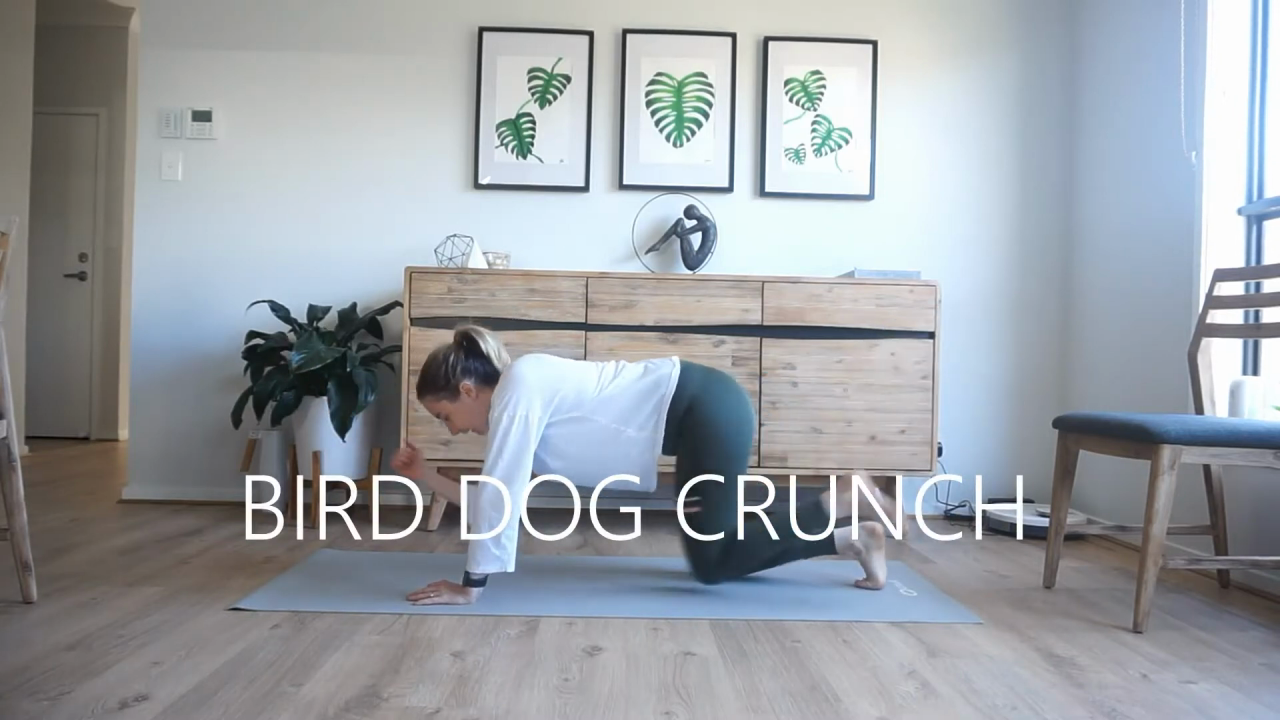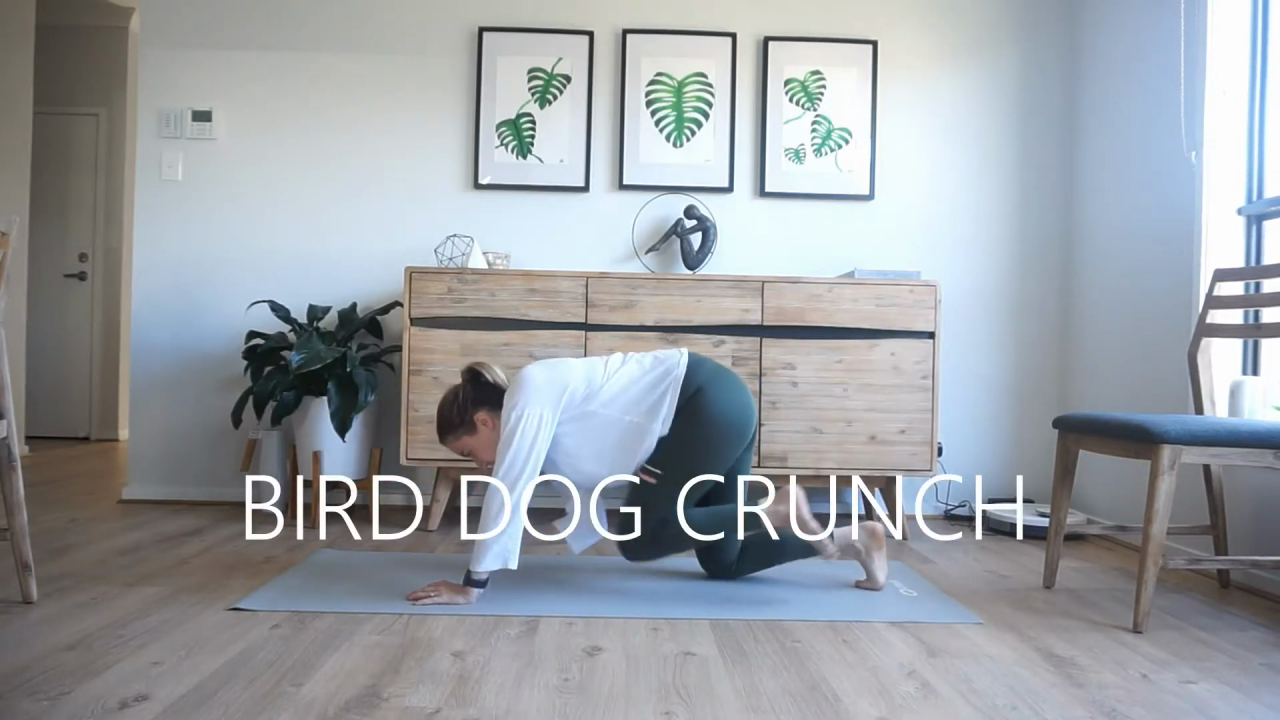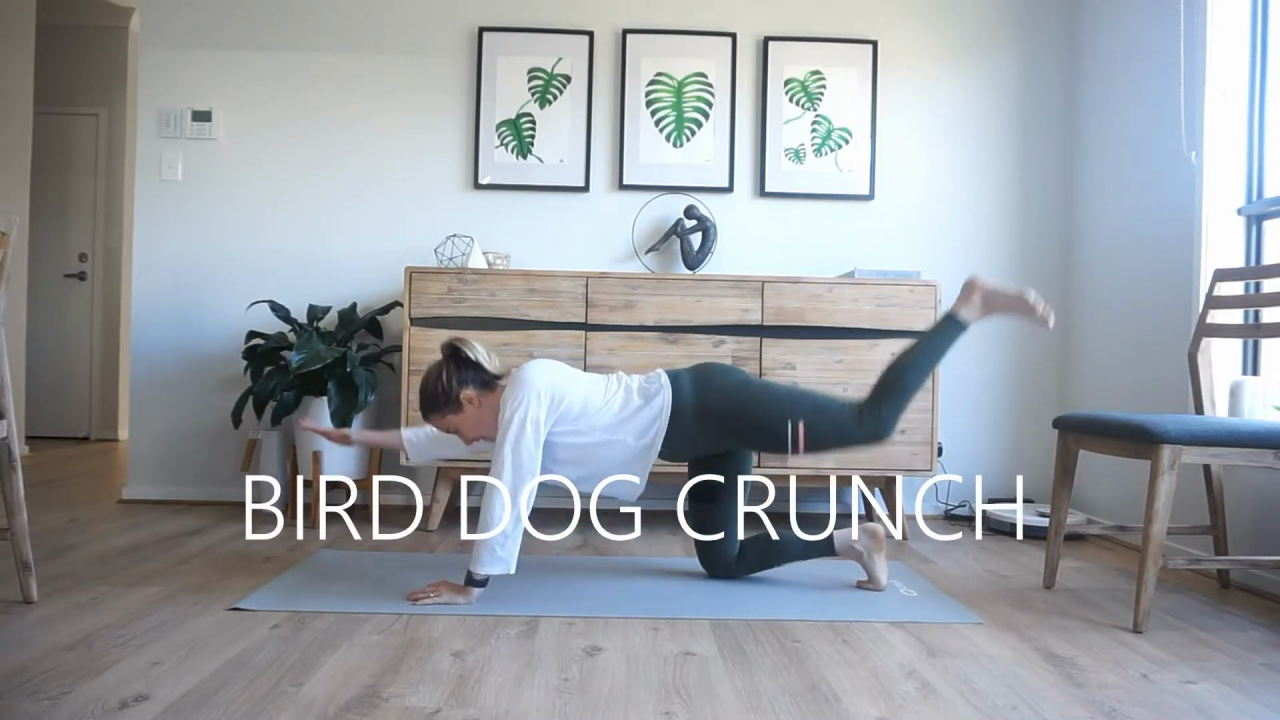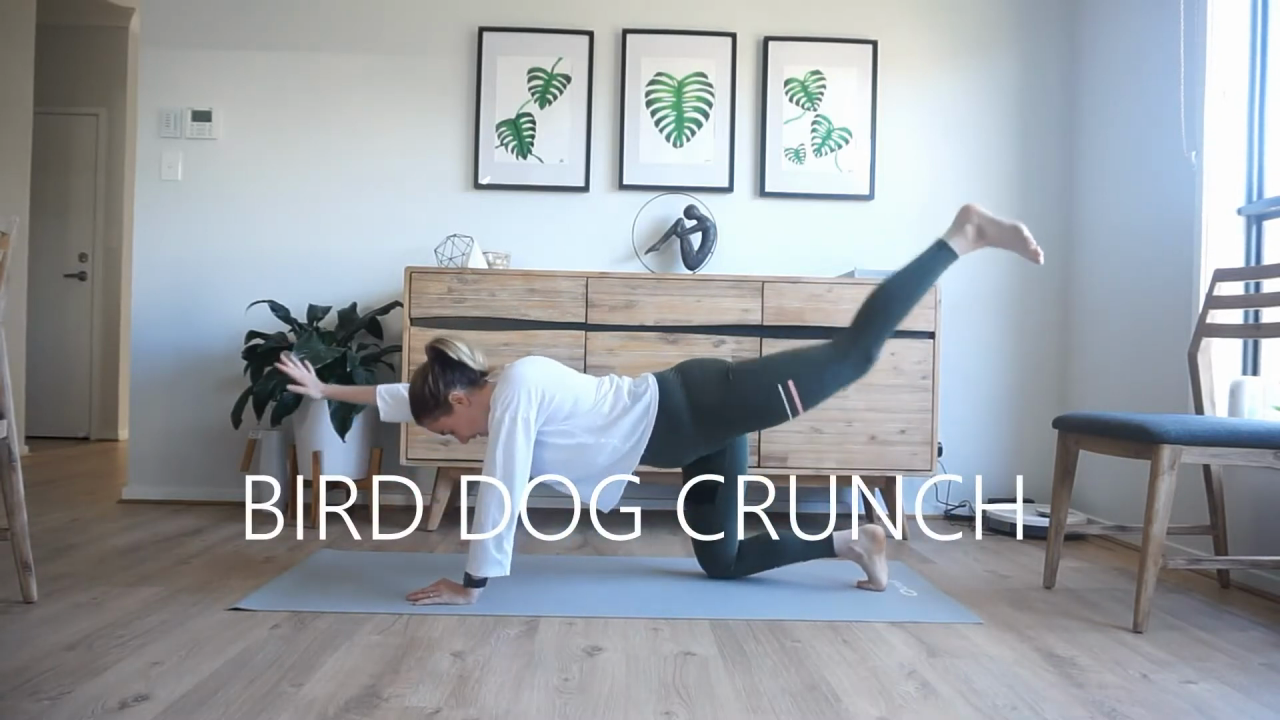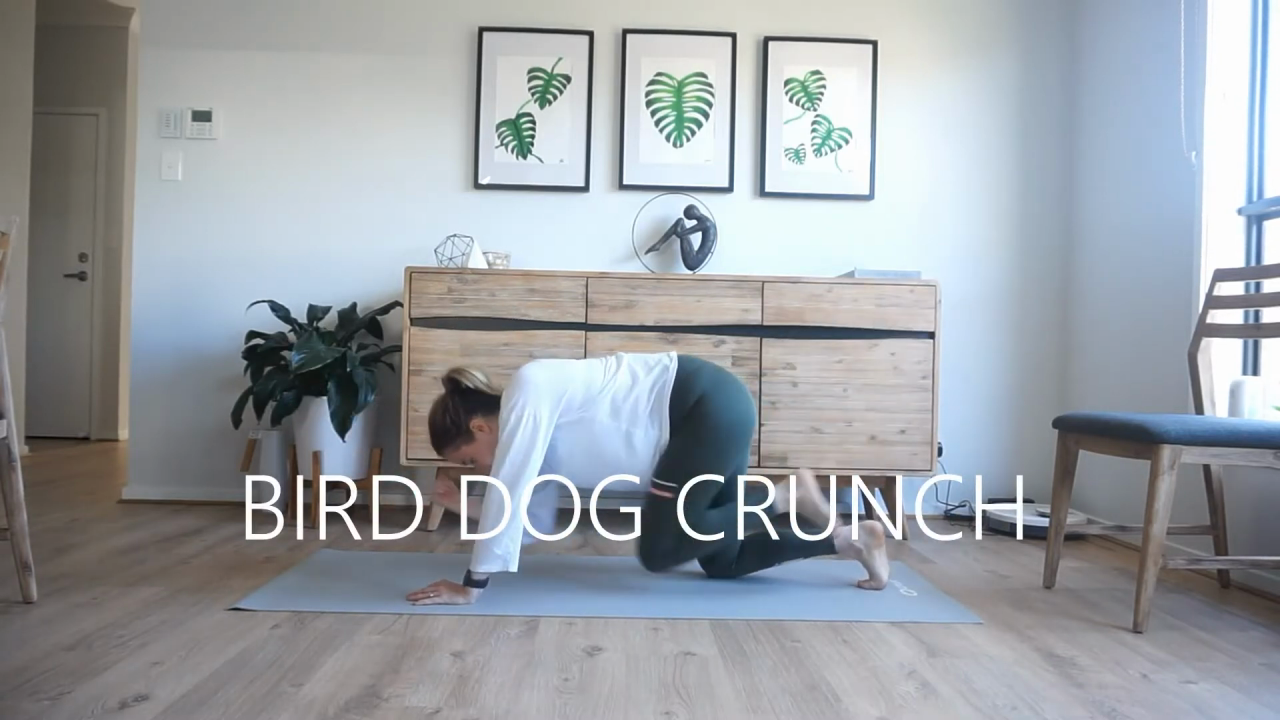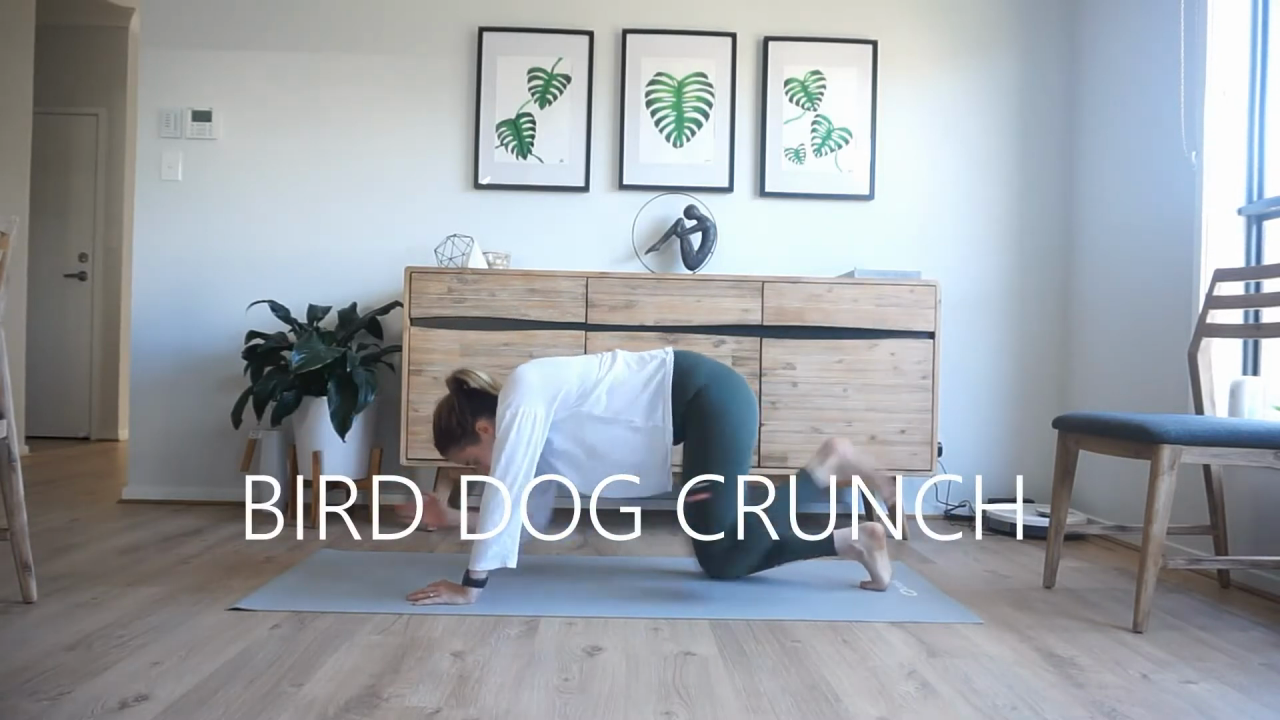
dt=0.5s
person 1, frame 1
left shoulder: (519, 388)
right shoulder: (522, 409)
left elbow: (500, 494)
right elbow: (506, 498)
left wrist: (469, 585)
right wrist: (434, 482)
left hip: (705, 407)
right hip: (702, 409)
left knee: (713, 564)
right knee: (716, 560)
left ankle: (836, 505)
right ankle: (849, 534)
person 1, frame 2
left shoulder: (529, 392)
right shoulder: (548, 435)
left elbow: (507, 494)
right elbow: (591, 519)
left wrist: (472, 583)
right wrist: (526, 535)
left hip: (709, 400)
right hip: (718, 407)
left knee: (640, 540)
right knee: (722, 562)
left ankle: (774, 511)
right ankle: (851, 537)
person 1, frame 3
left shoulder: (523, 394)
right shoulder: (499, 408)
left elbow: (509, 503)
right elbow: (435, 440)
left wrist: (471, 582)
right wrist: (355, 436)
left hip: (706, 410)
right hip: (704, 431)
left knee: (869, 421)
right knee: (722, 559)
left ankle: (972, 303)
right ankle: (853, 540)
person 1, frame 4
left shoulder: (511, 392)
right shoulder: (506, 388)
left elbow: (501, 500)
right elbow: (411, 400)
left wrist: (470, 585)
right wrist: (327, 390)
left hip: (700, 409)
right hip: (697, 430)
left knee: (856, 349)
right knee: (722, 562)
left ankle: (964, 233)
right ankle: (850, 542)
person 1, frame 5
left shoulder: (526, 393)
right shoulder: (540, 426)
left elbow: (506, 496)
right elbow: (535, 517)
left wrist: (470, 585)
right wrist: (478, 510)
left hip: (708, 401)
right hip: (712, 404)
left knee: (658, 553)
right knee: (721, 559)
left ankle: (782, 497)
right ankle: (851, 536)
person 1, frame 6
left shoulder: (522, 396)
right shoulder: (538, 427)
left elbow: (504, 494)
right elbow: (528, 515)
left wrist: (470, 584)
right wrist: (455, 519)
left hip: (708, 396)
right hip: (708, 403)
left knee: (726, 557)
right knee: (722, 561)
left ankle: (826, 465)
right ankle: (854, 539)
